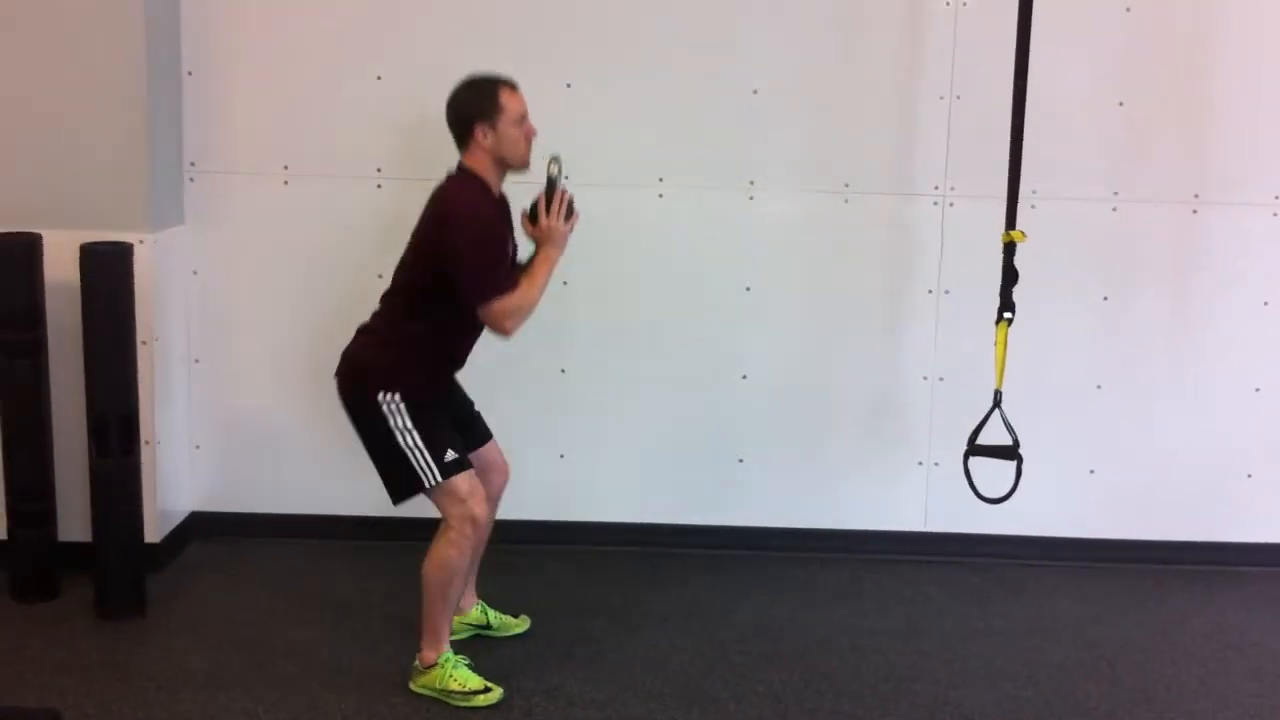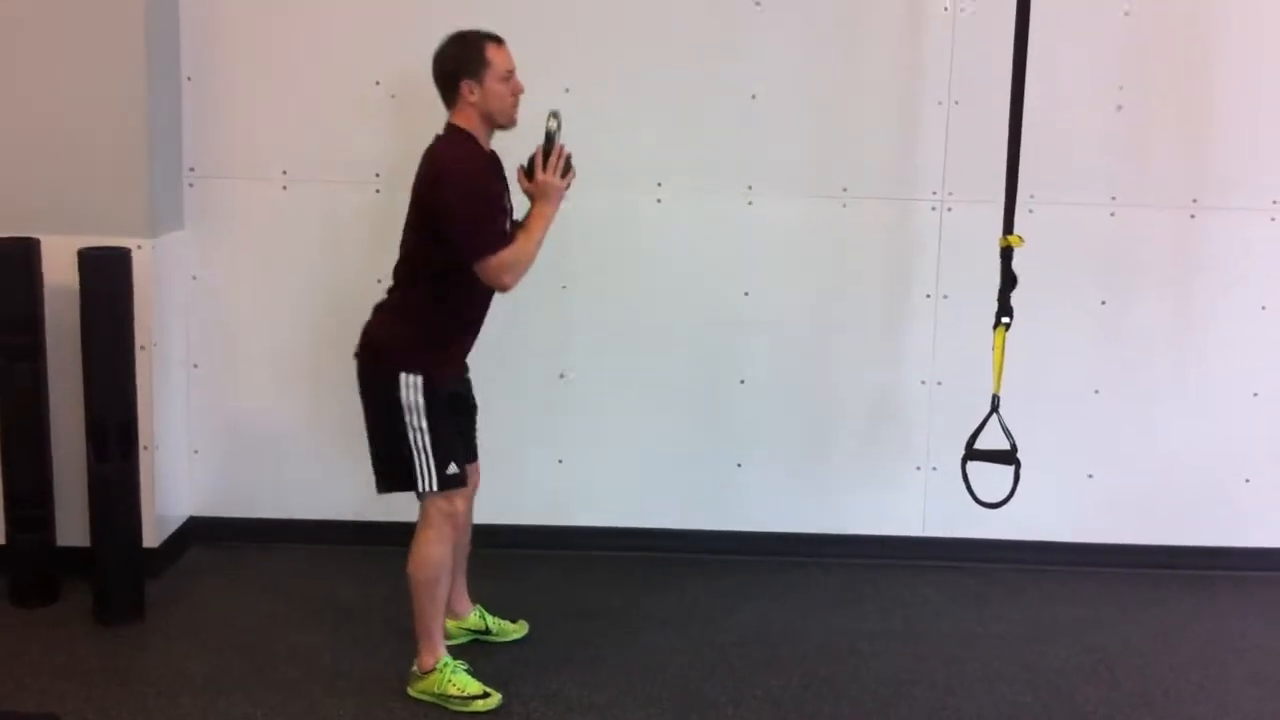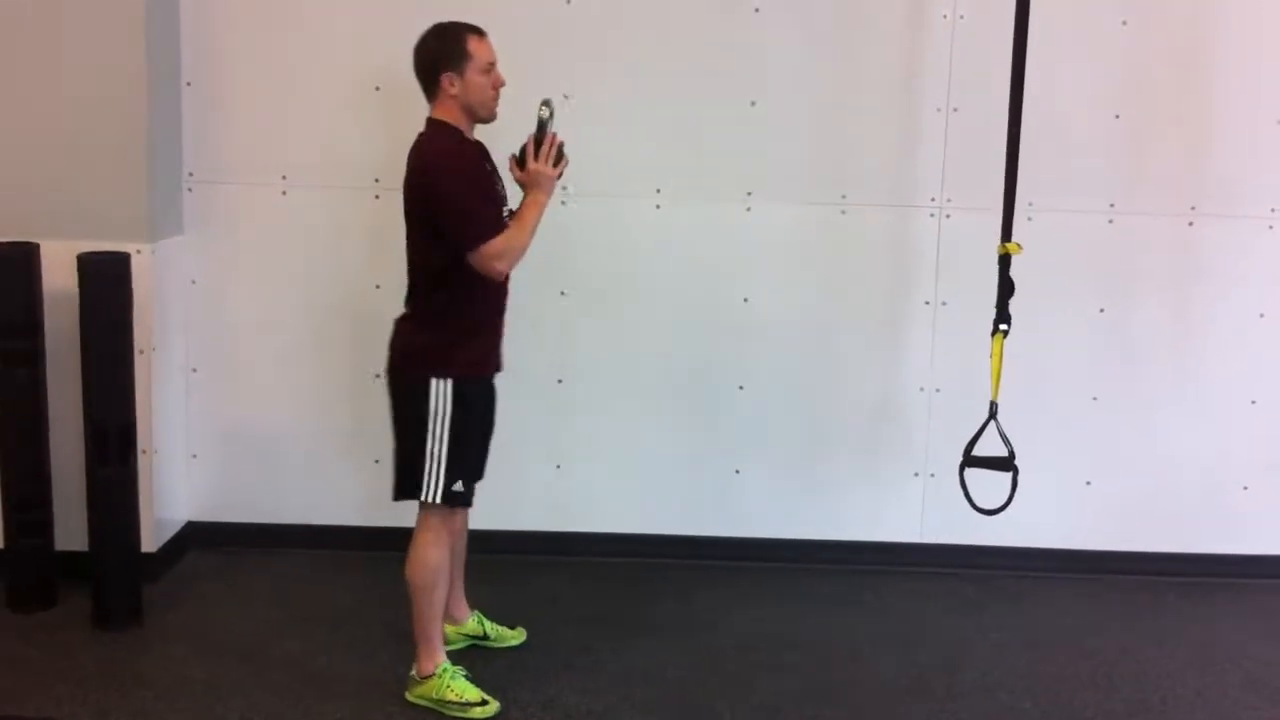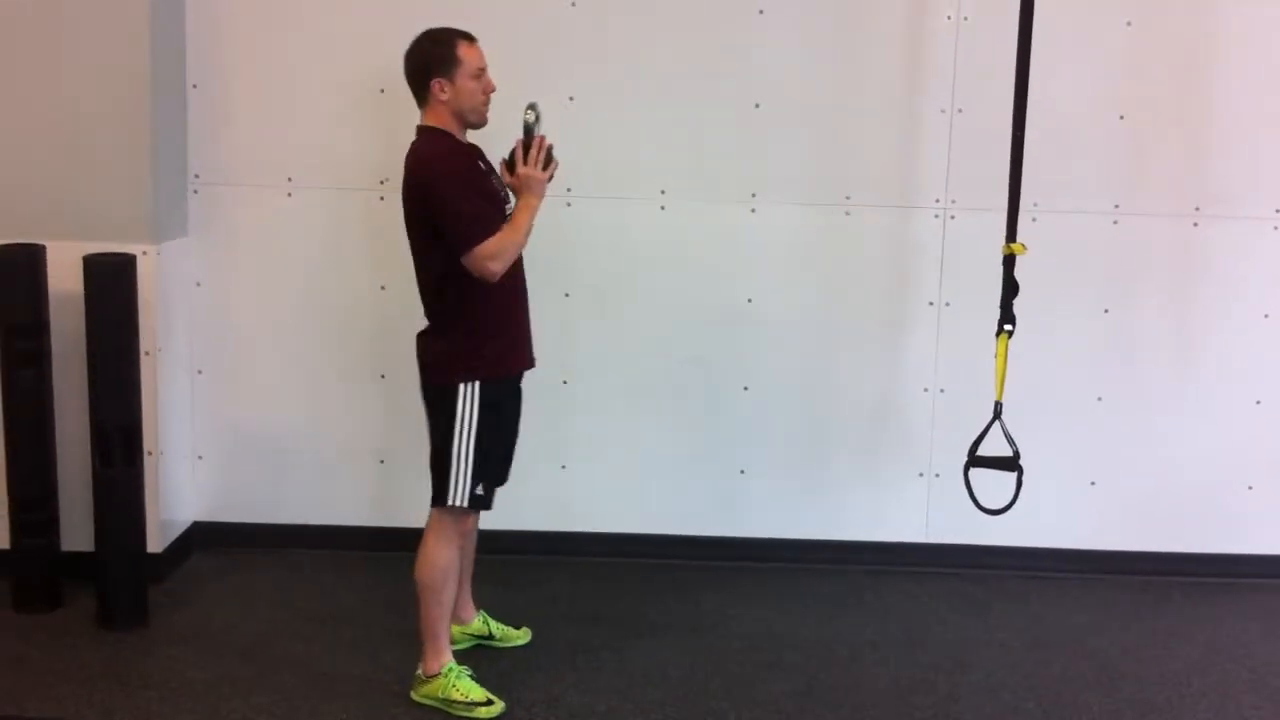
dt=0.2s
person 1, frame 1
left shoulder: (485, 199)
right shoulder: (465, 209)
left elbow: (501, 294)
right elbow: (506, 317)
left wrist: (541, 246)
right wrist: (551, 248)
left hip: (421, 372)
right hip: (385, 381)
left knee: (493, 474)
right knee: (468, 509)
left ankle: (463, 607)
right ankle: (432, 662)
person 1, frame 2
left shoulder: (476, 157)
right shoulder: (458, 164)
left elbow: (495, 255)
right elbow: (503, 271)
left wrist: (537, 203)
right wrist: (547, 205)
left hip: (436, 356)
right hip: (406, 362)
left knee: (463, 489)
right knee: (444, 509)
left ankle: (458, 613)
person 1, frame 3
left shoulder: (461, 150)
right shoulder: (445, 156)
left elbow: (490, 244)
right elbow: (497, 258)
left wrist: (528, 189)
right wrist: (539, 192)
left hip: (463, 357)
right hip: (437, 364)
left knee: (457, 503)
right knee: (440, 512)
left ankle: (457, 618)
person 1, frame 4
left shoulder: (458, 154)
right shoulder: (438, 161)
left elbow: (490, 244)
right elbow: (490, 259)
left wrist: (518, 191)
right wrist: (531, 195)
left hip: (488, 359)
right hip: (467, 366)
left knee: (469, 504)
right knee: (452, 511)
left ankle: (462, 618)
